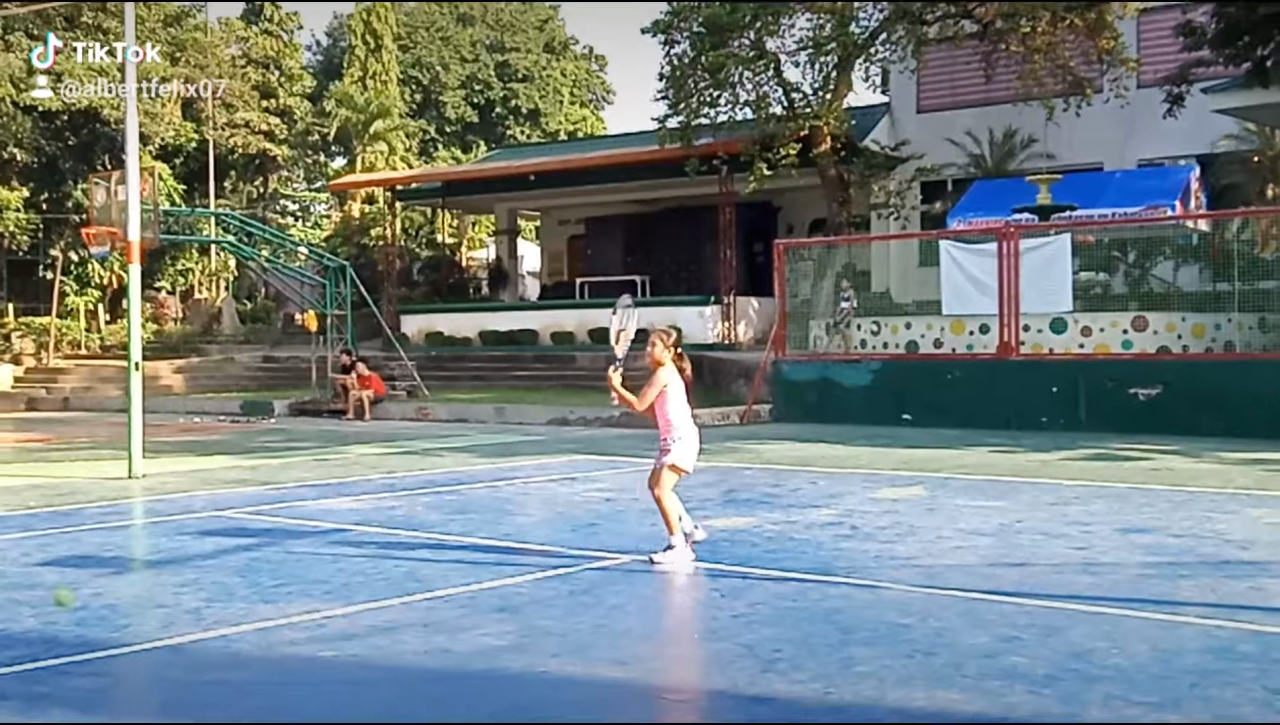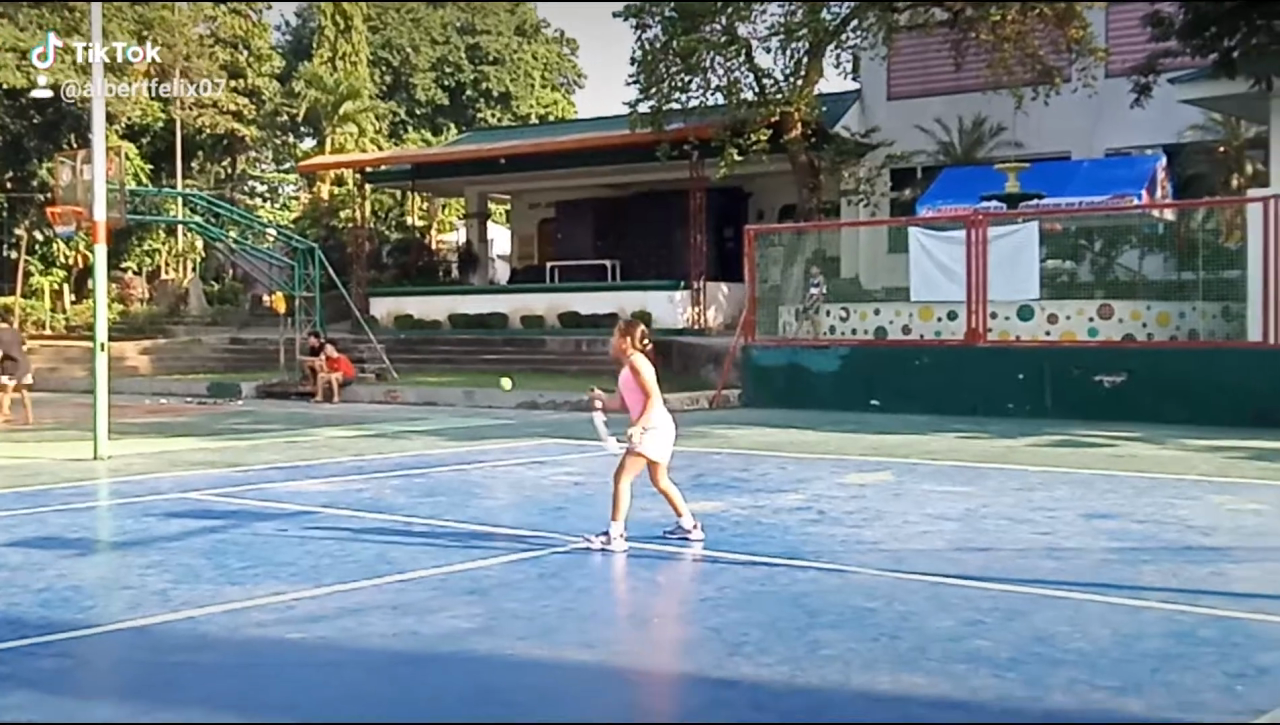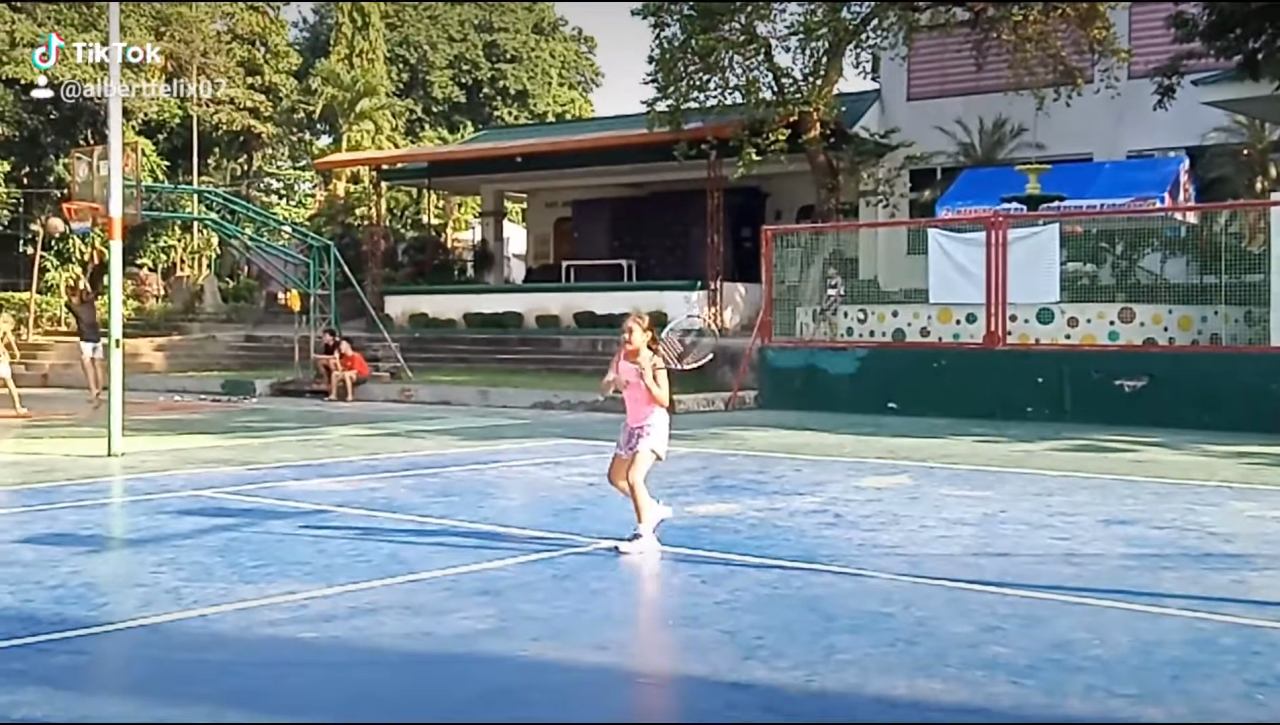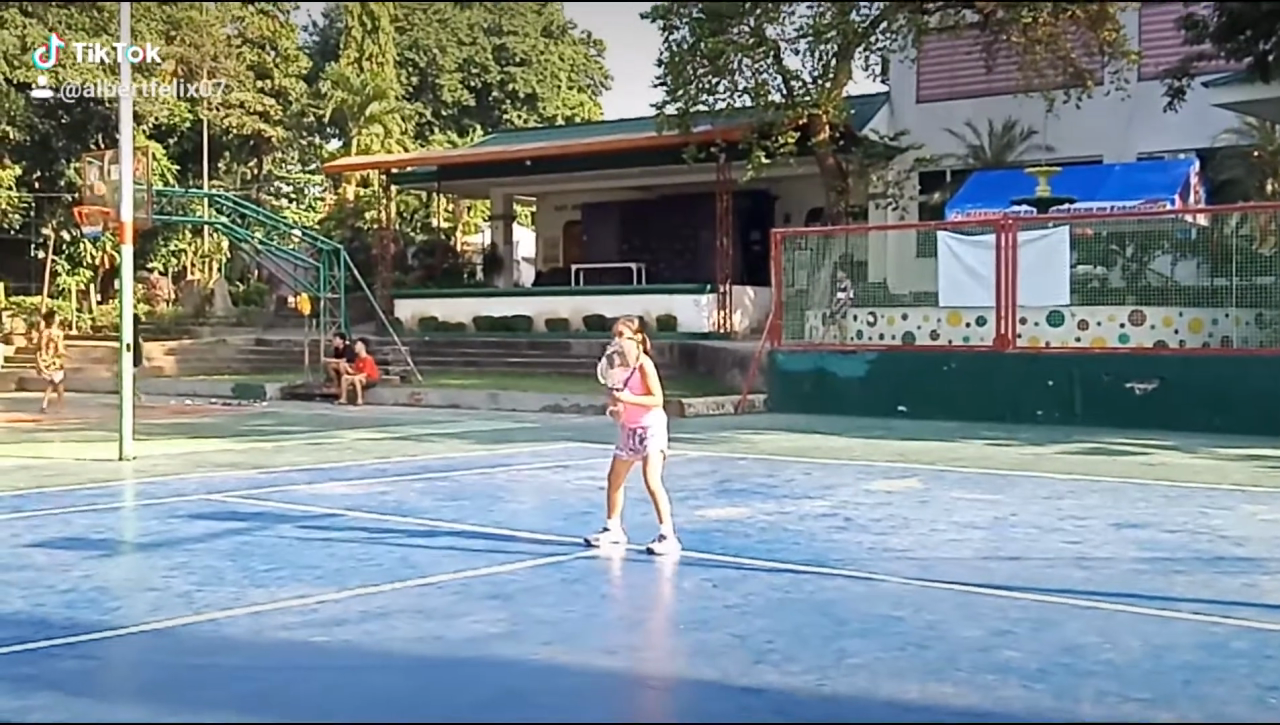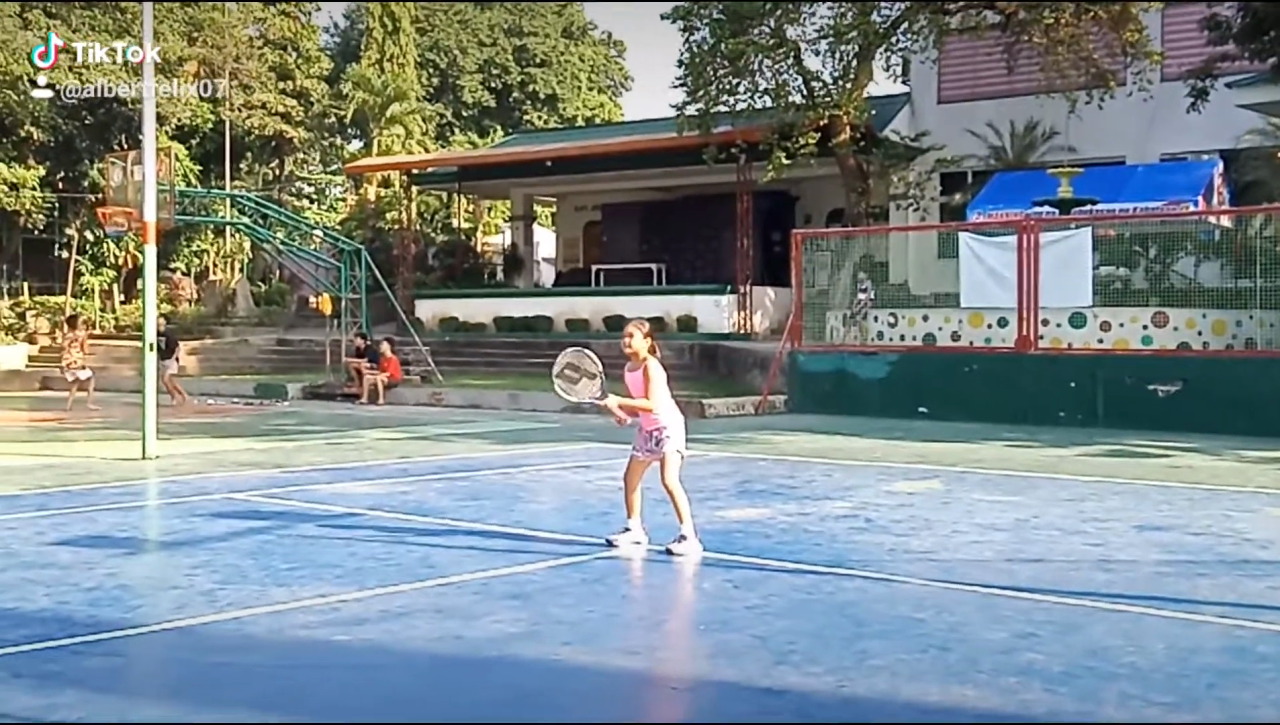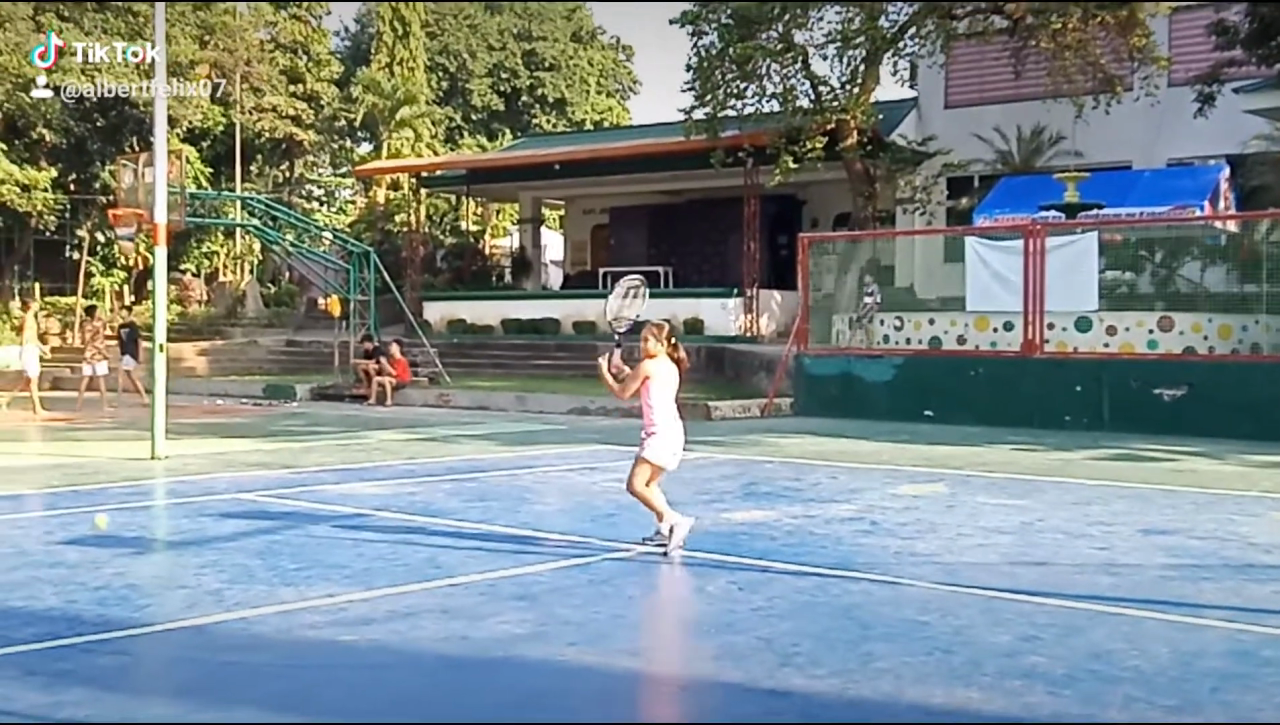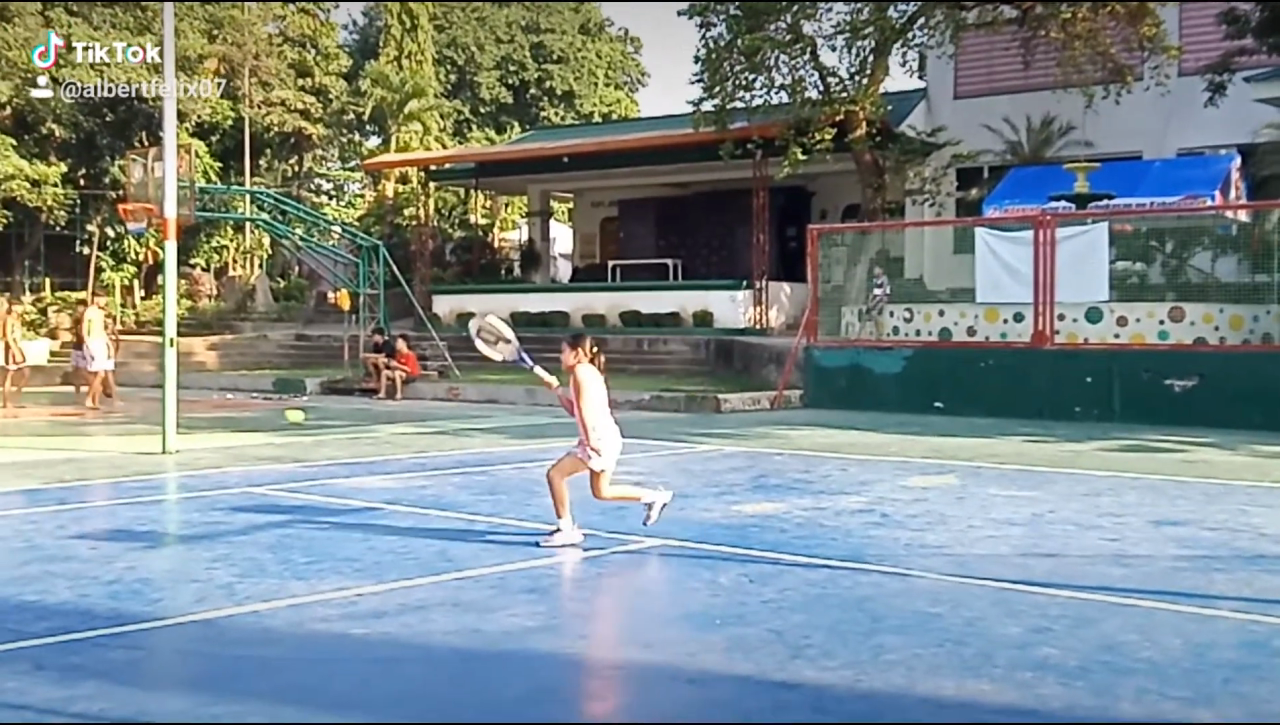
dt=0.7s
person 1, frame 1
left shoulder: (663, 373)
right shoulder: (667, 373)
left elbow: (639, 405)
right elbow: (651, 405)
left wrist: (615, 387)
right wrist: (622, 394)
left hip: (680, 439)
right hip: (674, 440)
left knee: (660, 491)
right knee: (656, 487)
left ankle: (680, 547)
right ankle: (690, 529)
person 1, frame 2
left shoulder: (635, 362)
right shoulder: (631, 365)
left elbow: (653, 397)
right elbow: (621, 403)
left wrist: (638, 426)
right wrist: (603, 400)
left hip: (653, 427)
right hip: (658, 428)
left knee: (622, 478)
right knee: (660, 479)
left ankle: (615, 535)
right ankle: (689, 525)
person 1, frame 3
left shoulder: (655, 362)
right shoulder: (620, 358)
left elbow: (664, 401)
right elbow: (604, 388)
left wrist: (648, 379)
right wrist: (615, 383)
left hip: (653, 427)
right hip: (632, 426)
left knee: (633, 478)
right knee: (615, 476)
left ankle: (647, 536)
right ankle: (654, 509)
person 1, frame 4
left shoulder: (644, 364)
left elbow: (658, 400)
right elbow: (614, 395)
left wrist: (630, 398)
right wrist: (614, 408)
left hip: (651, 427)
right hip: (629, 428)
left knee: (652, 480)
right knee: (614, 478)
left ankle: (668, 536)
right ankle: (614, 529)
person 1, frame 5
left shoulder: (651, 366)
right shoulder: (629, 368)
left elbow: (651, 404)
left wrist: (618, 401)
right wrist: (623, 412)
left hip: (668, 427)
right hip: (647, 430)
left knee: (670, 480)
right knee: (631, 478)
left ankle: (689, 536)
right ankle: (635, 529)
person 1, frame 6
left shoulder: (647, 365)
right shoulder: (671, 367)
left elbow: (623, 393)
left wrist: (605, 373)
right wrist: (623, 371)
left hip: (660, 433)
right hip: (670, 432)
left knee: (635, 485)
right knee: (648, 484)
left ankle: (675, 520)
right ankle: (666, 530)
person 1, frame 7
left shoulder: (583, 370)
right shoulder: (588, 373)
left elbow: (584, 409)
right elbow: (573, 410)
left wrist: (589, 438)
right wrist: (556, 388)
left hip: (600, 437)
right hip: (606, 438)
left knee: (554, 474)
right knee: (602, 490)
left ankle: (567, 529)
right ankle: (653, 496)
